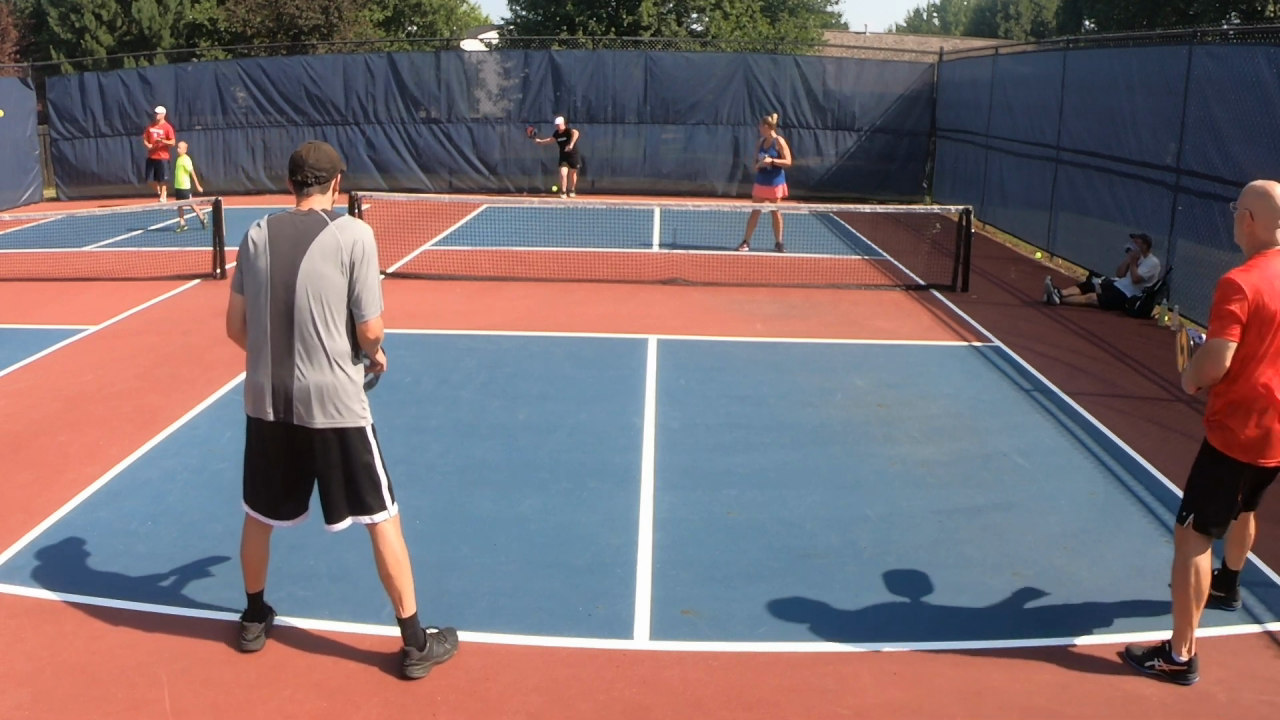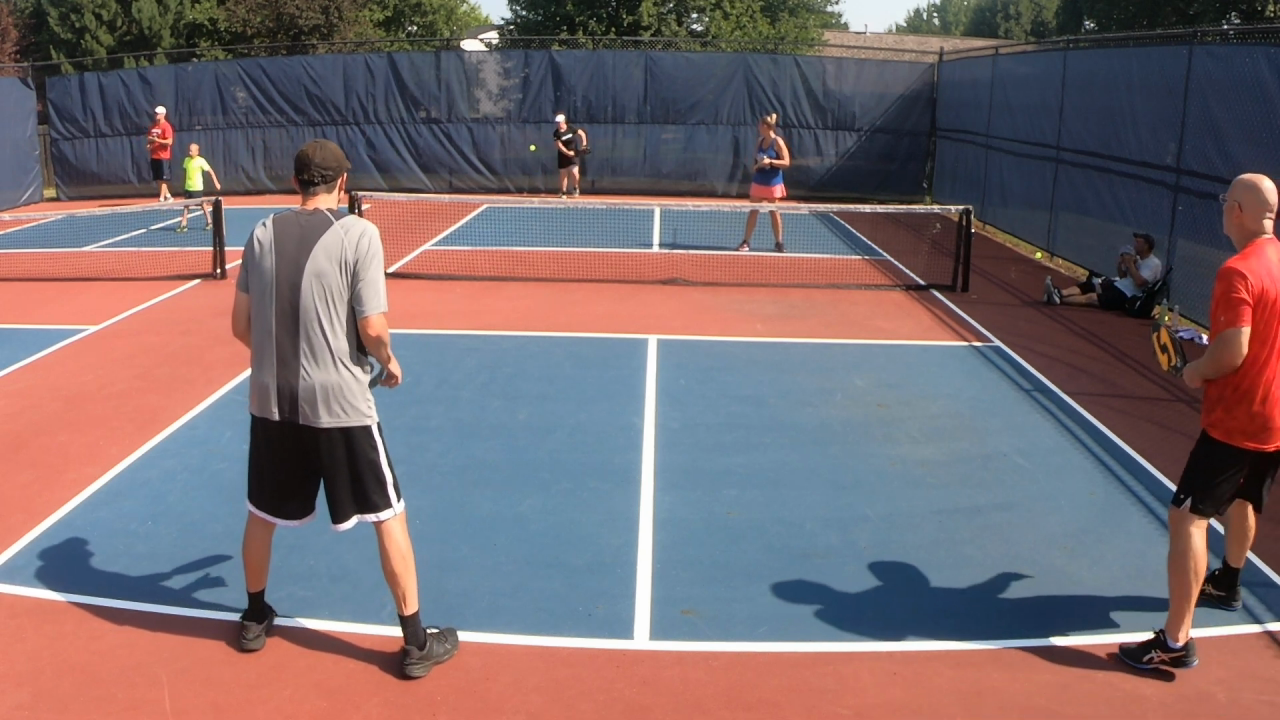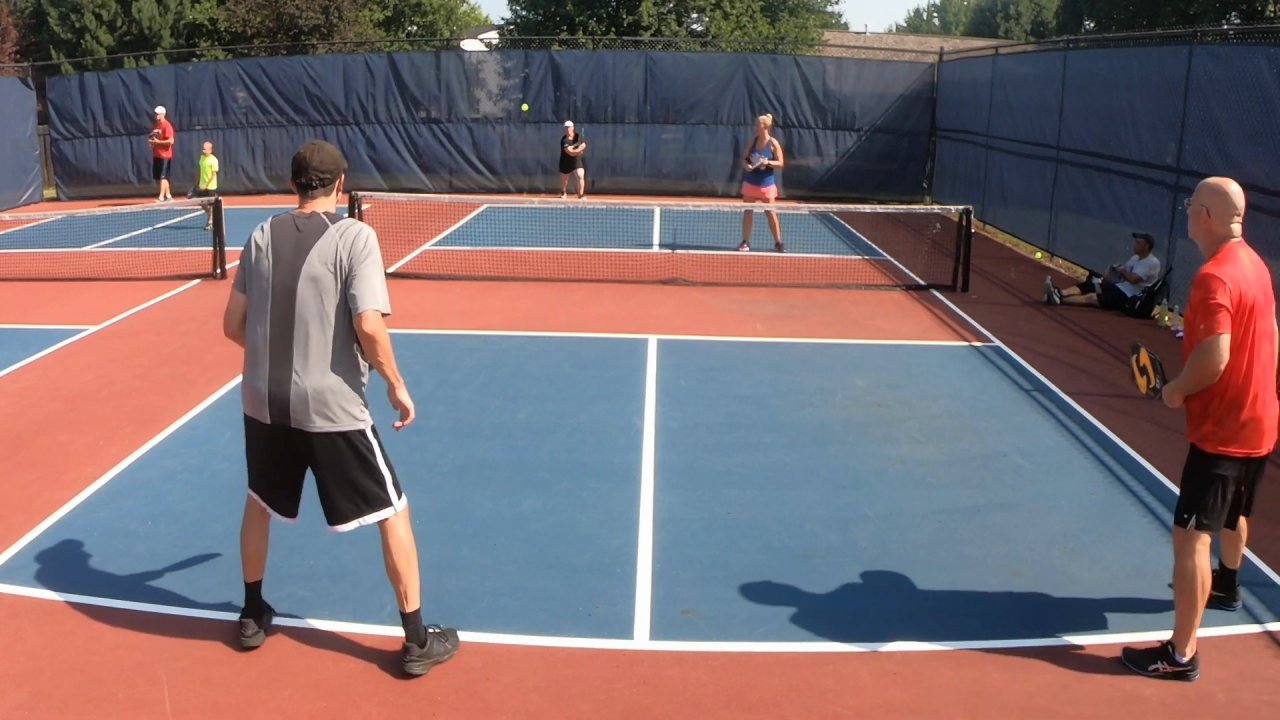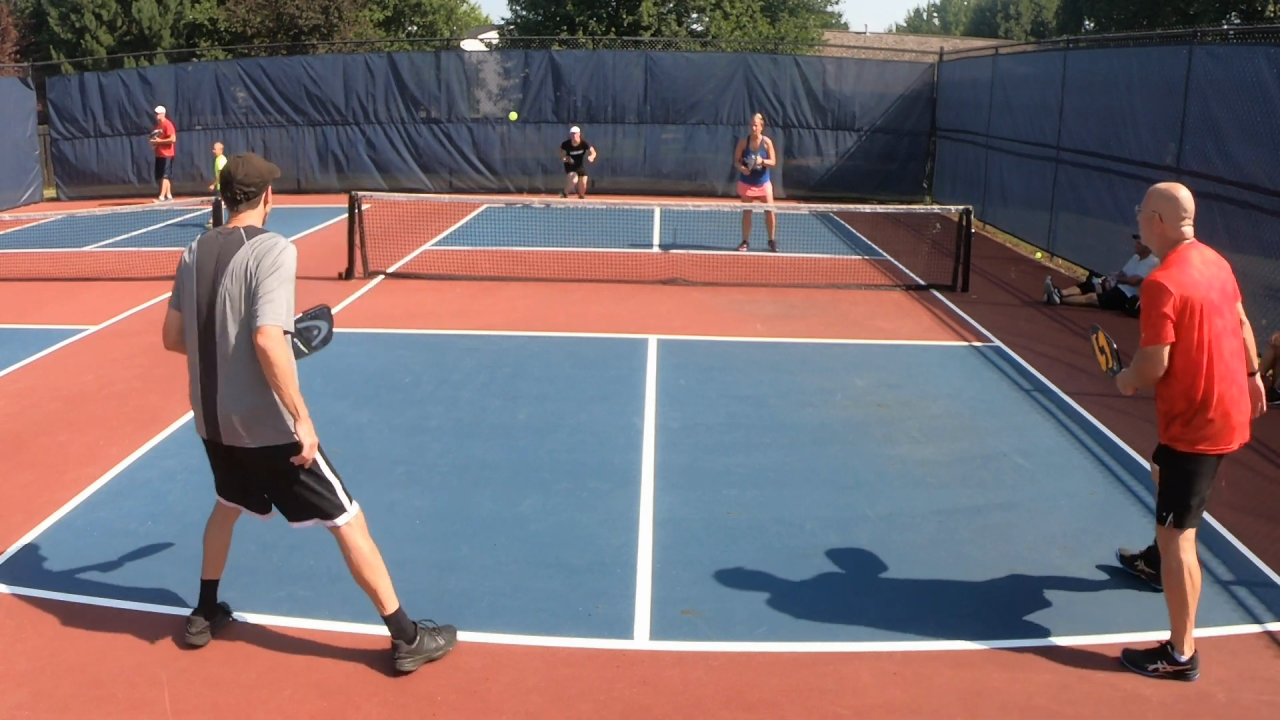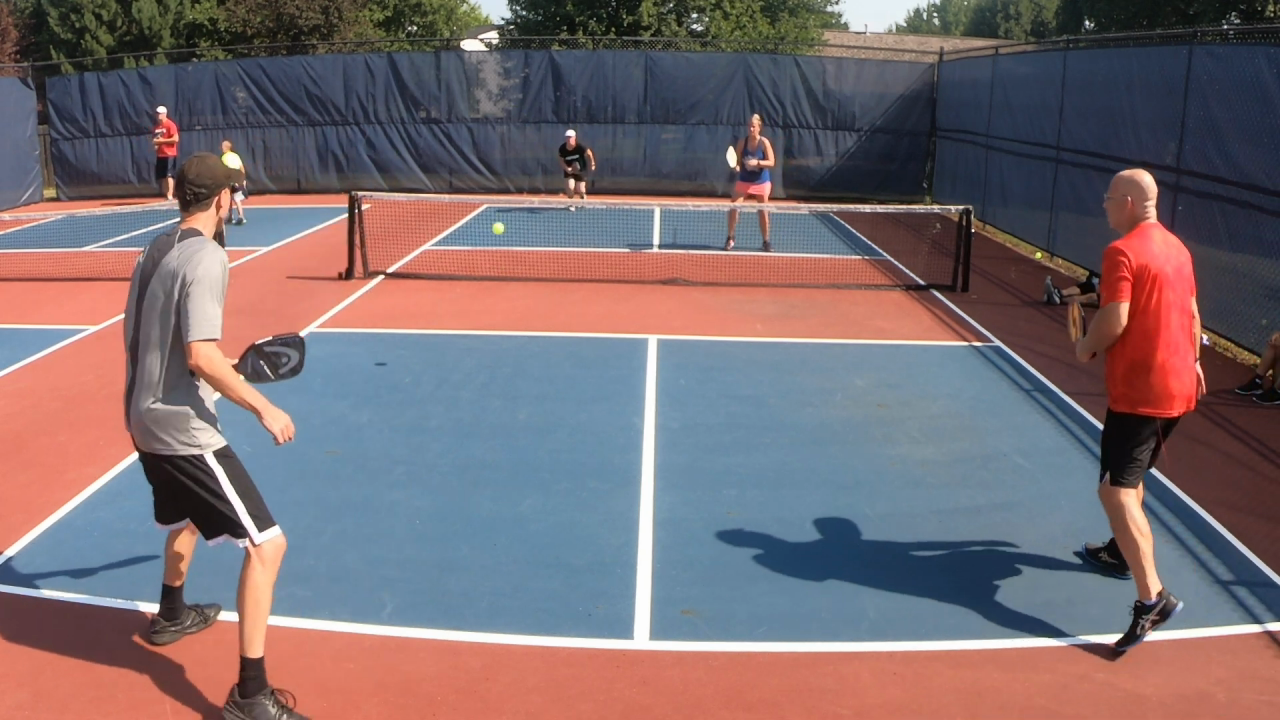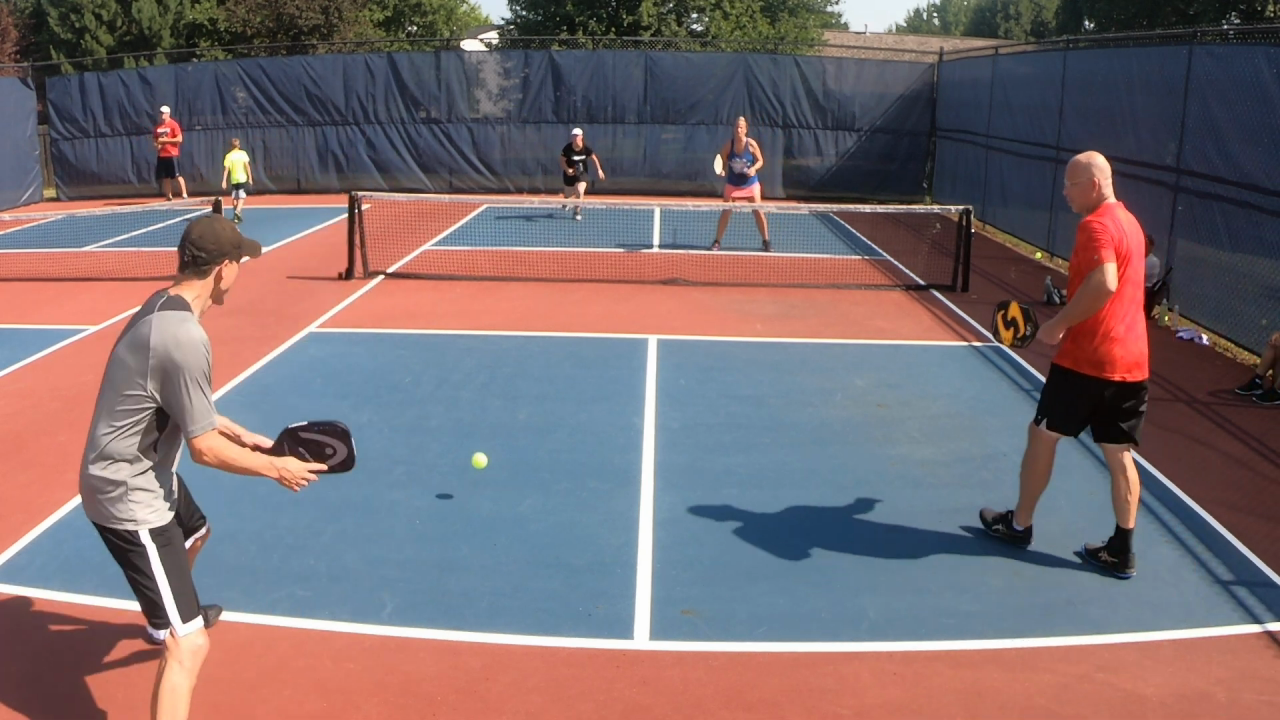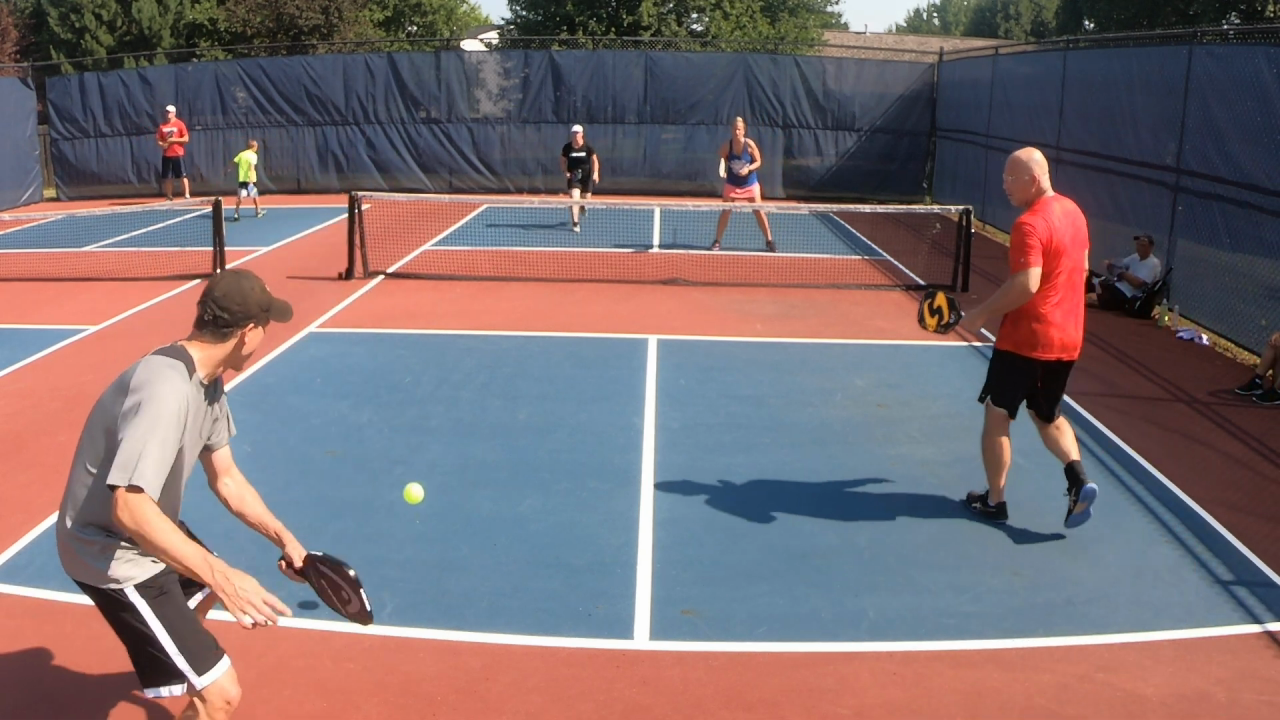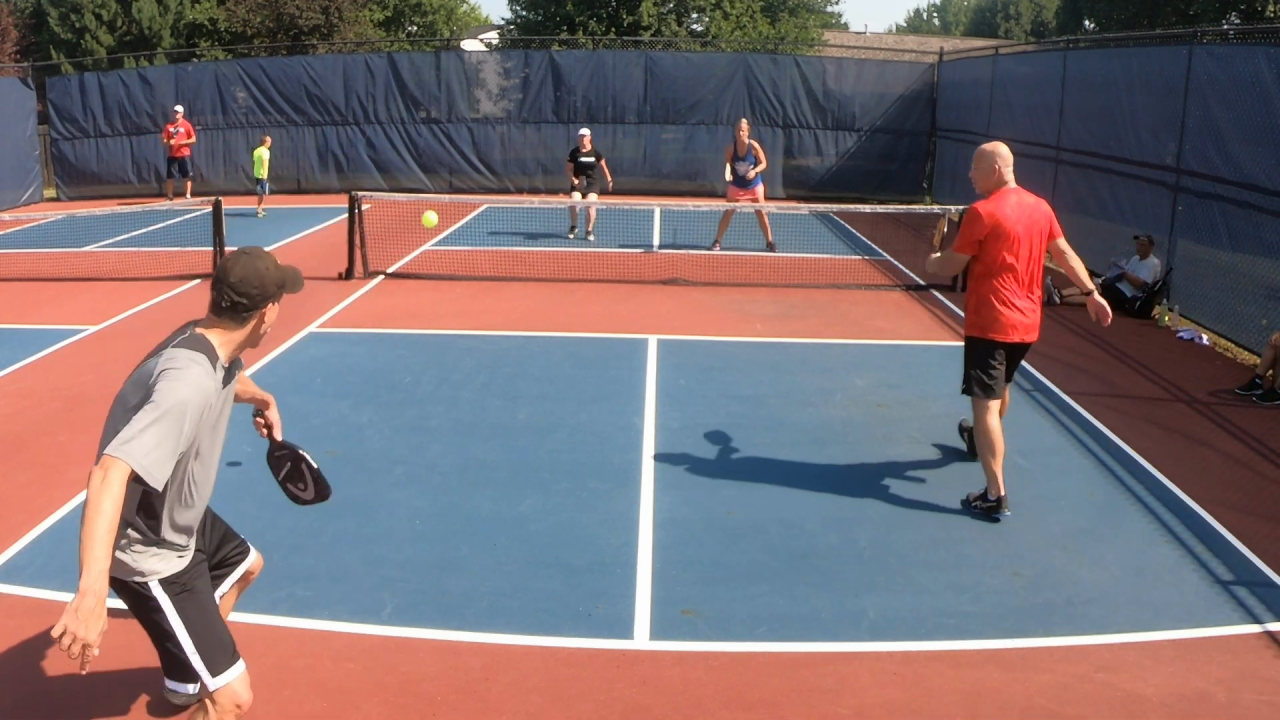
dt=0.3s
person 1, frame 1
left shoulder: (256, 235)
right shoulder: (353, 234)
left elbow: (236, 327)
right elbow: (369, 331)
right wrist: (376, 354)
left hip: (267, 400)
right hip: (334, 403)
left knee: (259, 514)
right knee: (382, 518)
left ankle: (254, 618)
right ankle: (416, 642)
person 1, frame 2
left shoulder: (263, 234)
right shoulder: (358, 233)
left elbow: (241, 325)
right elbow: (372, 329)
right wrist: (389, 361)
left hip: (271, 401)
right hip: (340, 402)
left knee: (261, 513)
right knee: (389, 517)
left ankle: (254, 618)
right ankle: (416, 641)
person 1, frame 3
left shoulder: (260, 238)
right shoulder: (355, 237)
left elbow: (233, 325)
right elbow: (369, 327)
right wrist: (397, 386)
left hip: (264, 402)
right hip: (331, 407)
left knee: (260, 502)
right knee: (393, 514)
left ankle: (252, 614)
right ankle: (418, 640)
person 1, frame 4
left shoulder: (195, 253)
right shoulder: (274, 251)
left elbow: (173, 337)
right elbow: (268, 340)
right wrist: (302, 418)
left hip: (212, 417)
right hip: (265, 421)
left knee: (229, 504)
right knee: (348, 520)
left ankle: (205, 614)
right ankle: (406, 637)
person 1, frame 5
left shoulder: (157, 250)
right shoulder: (207, 258)
right elbow: (200, 356)
right wrist: (265, 408)
left hip: (147, 422)
right hip: (182, 429)
left knee: (194, 514)
right knee: (265, 546)
left ankle: (171, 613)
person 1, frame 6
left shoulder: (163, 308)
right shoulder: (184, 338)
right elbow: (204, 448)
left wrist: (245, 436)
right wrist: (275, 467)
left hip: (140, 474)
right hip: (126, 496)
left knee: (193, 535)
right knee: (189, 647)
left ankle: (169, 619)
person 1, frame 7
left shoulder: (207, 383)
right shoulder: (166, 390)
left elbow: (226, 480)
right elbow: (129, 509)
left wrist: (282, 538)
right wrist: (222, 577)
left hip: (140, 537)
right hip: (109, 555)
left knee: (208, 588)
left ankle: (178, 667)
person 1, frame 8
left shoulder: (211, 347)
right shoulder: (188, 382)
right elbow: (108, 475)
left wrist: (264, 398)
right wrist: (91, 592)
left hip: (178, 522)
right hip: (148, 555)
left knee: (246, 566)
left ankle: (187, 666)
person 2, frame 1
left shoulder: (1239, 283)
left elbow: (1213, 363)
left wrist: (1189, 378)
left hip: (1237, 432)
left knee: (1192, 537)
left ankle: (1180, 654)
right ankle: (1226, 584)
person 2, frame 2
left shoulder: (1239, 271)
left elbow: (1232, 351)
left wrist: (1195, 372)
left hip: (1236, 421)
left knee: (1187, 518)
right knee: (1240, 500)
left ankle: (1175, 640)
right ankle: (1227, 582)
person 2, frame 3
left shoulder: (1213, 277)
left elbow: (1213, 360)
left wrist: (1176, 391)
left hip: (1223, 428)
left knee: (1191, 537)
right knee: (1229, 513)
left ankle: (1182, 653)
right ankle: (1226, 585)
person 2, frame 4
left shoulder: (1162, 281)
right shoulder: (1214, 262)
left elbow: (1154, 364)
right elbow: (1239, 323)
left wrist: (1127, 379)
right wrist: (1252, 376)
left hip: (1196, 423)
right hip: (1228, 409)
left knee: (1174, 533)
right knee: (1163, 472)
left ankle: (1181, 653)
right ankle: (1155, 563)
person 2, frame 5
left shoulder: (1122, 252)
right shoulder: (1177, 248)
left elbow: (1113, 323)
right elbow: (1190, 310)
left wrist: (1084, 347)
right wrist: (1192, 358)
left hip: (1141, 392)
right hip: (1180, 386)
left knee: (1119, 491)
right knee: (1126, 474)
left ankle: (1154, 596)
right ankle: (1120, 551)
person 2, frame 6
left shoulder: (1095, 225)
right shoulder: (1128, 222)
left elbow: (1103, 285)
left wrist: (1057, 324)
left hip: (1087, 359)
right hip: (1132, 360)
left knee: (1042, 437)
right knee: (1118, 454)
left ankle: (1020, 525)
right ankle: (1122, 548)
person 2, frame 7
left shoulder: (1029, 224)
right shoulder: (1074, 212)
left elbow: (1025, 285)
left wrist: (982, 312)
left hip: (1026, 340)
right hip: (1068, 339)
left knee: (998, 417)
right knee: (1048, 415)
left ankle: (995, 499)
right ankle: (1079, 481)
person 2, frame 8
left shoulder: (981, 212)
right shoulder: (1040, 207)
left elbow: (951, 266)
right elbow: (1065, 254)
left wrist: (933, 261)
right wrist: (1091, 294)
left hip: (989, 324)
right hip: (1027, 323)
left knee: (986, 404)
right knee: (1000, 386)
left ankle: (995, 494)
right ankle: (981, 441)
